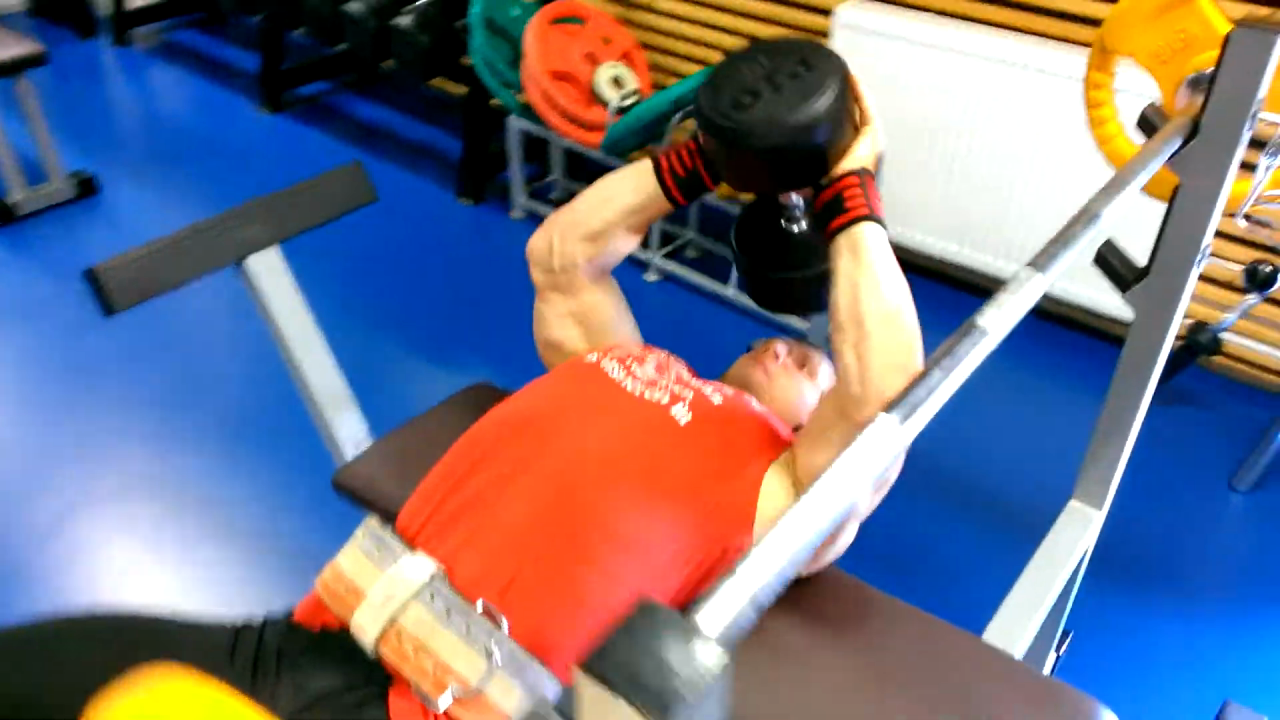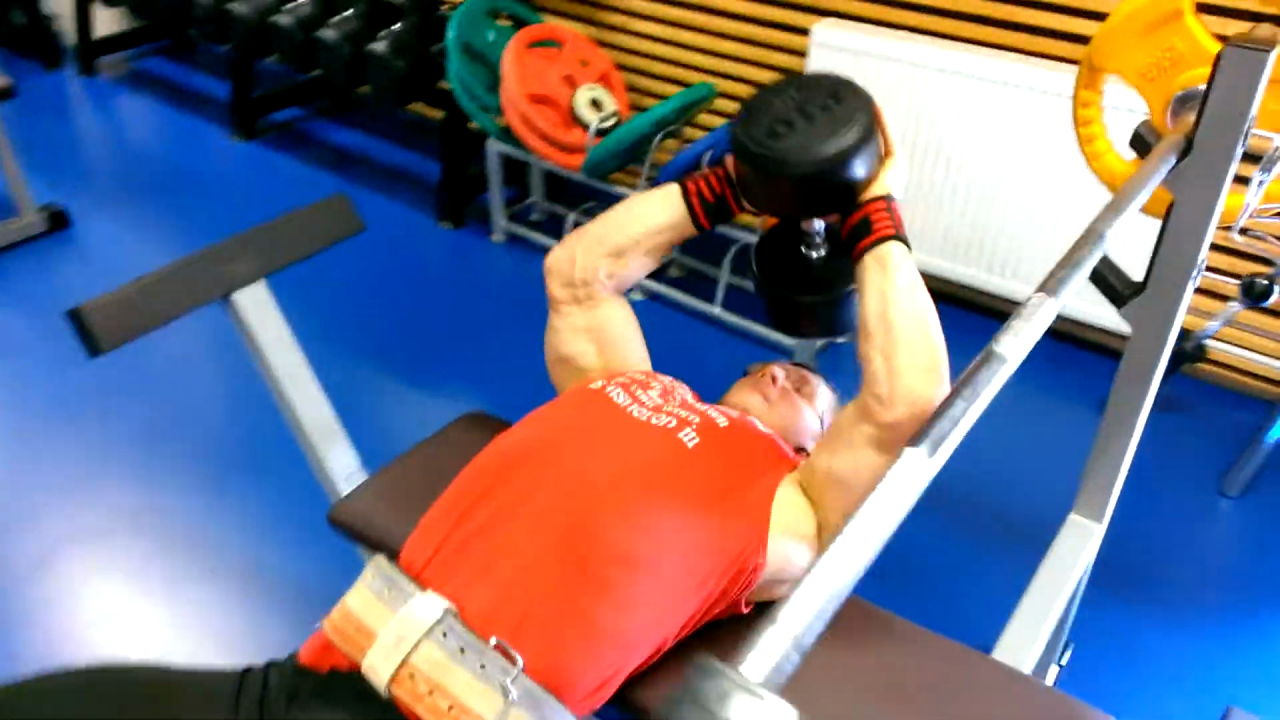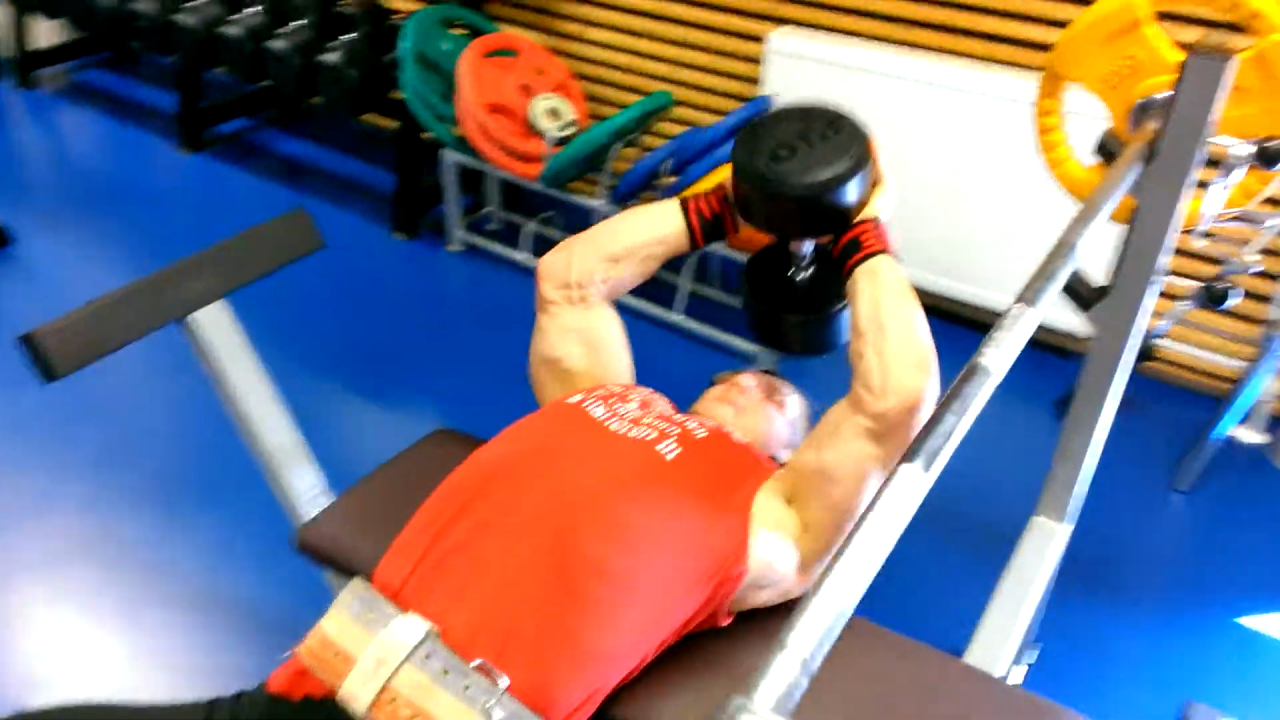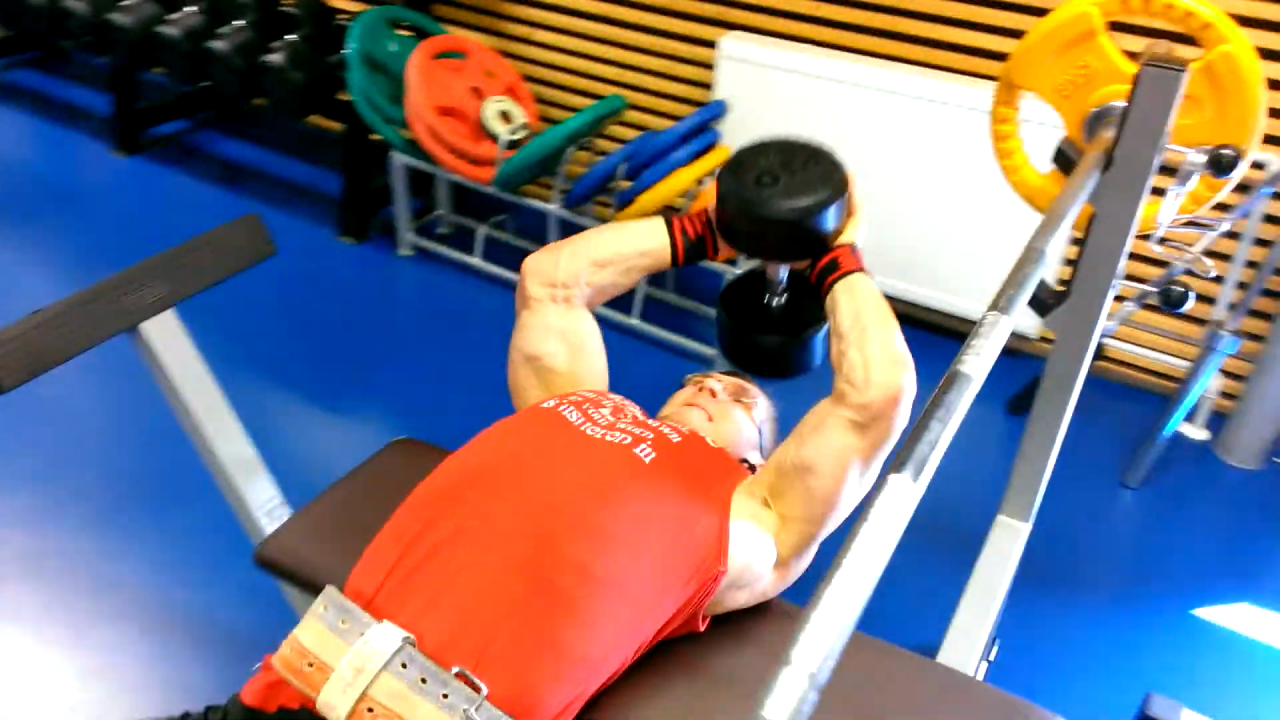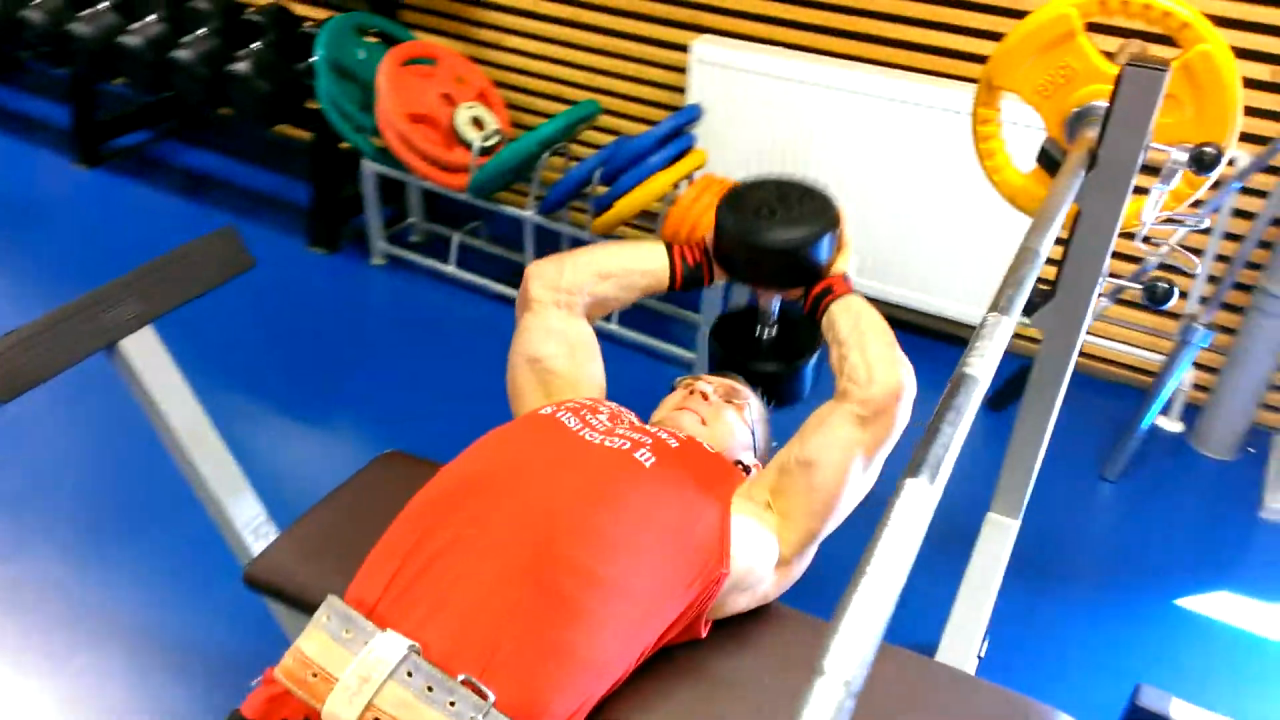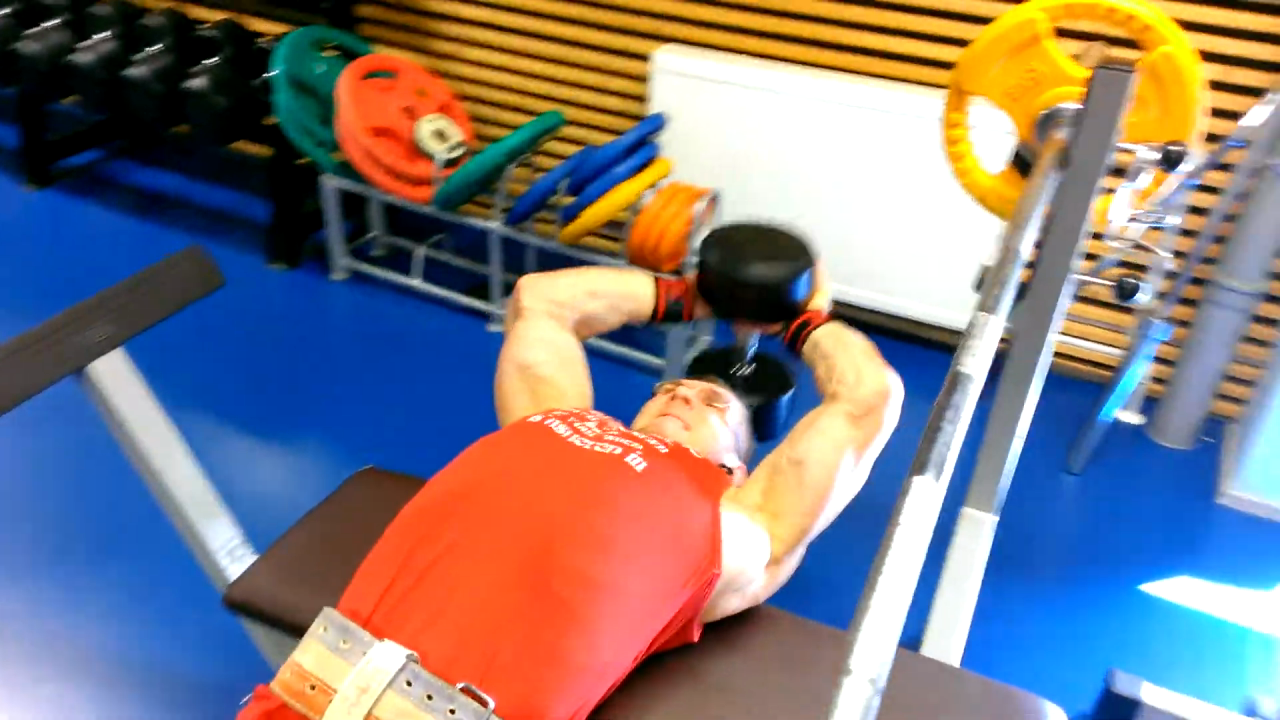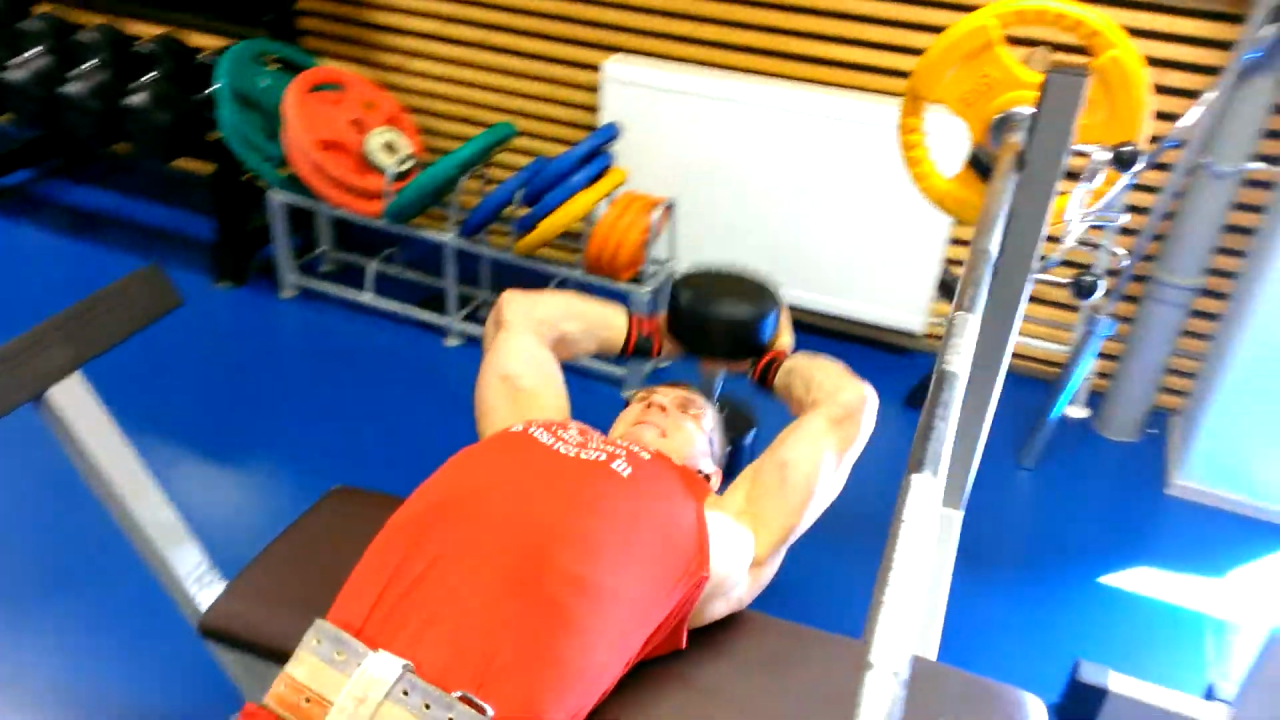
dt=0.1s
person 1, frame 1
left shoulder: (784, 491)
right shoulder: (630, 368)
left elbow: (877, 392)
right elbow: (558, 257)
left wrist: (847, 193)
right wrist: (695, 160)
person 1, frame 2
left shoulder: (797, 511)
right shoulder: (632, 391)
left elbow: (910, 400)
right elbow: (577, 272)
left wrist: (873, 218)
right wrist: (725, 187)
person 1, frame 3
left shoulder: (774, 515)
right shoulder: (603, 415)
left elbow: (900, 396)
right elbow: (570, 275)
left wrist: (865, 238)
right wrist: (717, 210)
person 1, frame 4
left shoulder: (748, 522)
right shoulder: (567, 408)
left elbow: (878, 396)
right elbow: (548, 281)
left wrist: (836, 260)
right wrist: (698, 233)
person 1, frame 5
left shoulder: (746, 526)
right shoulder: (565, 411)
left elbow: (881, 396)
right elbow: (547, 286)
left wrist: (829, 288)
right wrist: (698, 258)
person 1, frame 6
left shoulder: (734, 527)
right shoulder: (552, 420)
left elbow: (869, 396)
right elbow: (538, 300)
left wrist: (809, 323)
right wrist: (680, 298)
person 1, frame 7
left shoulder: (713, 535)
right shoulder: (533, 436)
left elbow: (847, 402)
right elbow: (516, 315)
left wrist: (778, 357)
right wrist: (653, 335)
